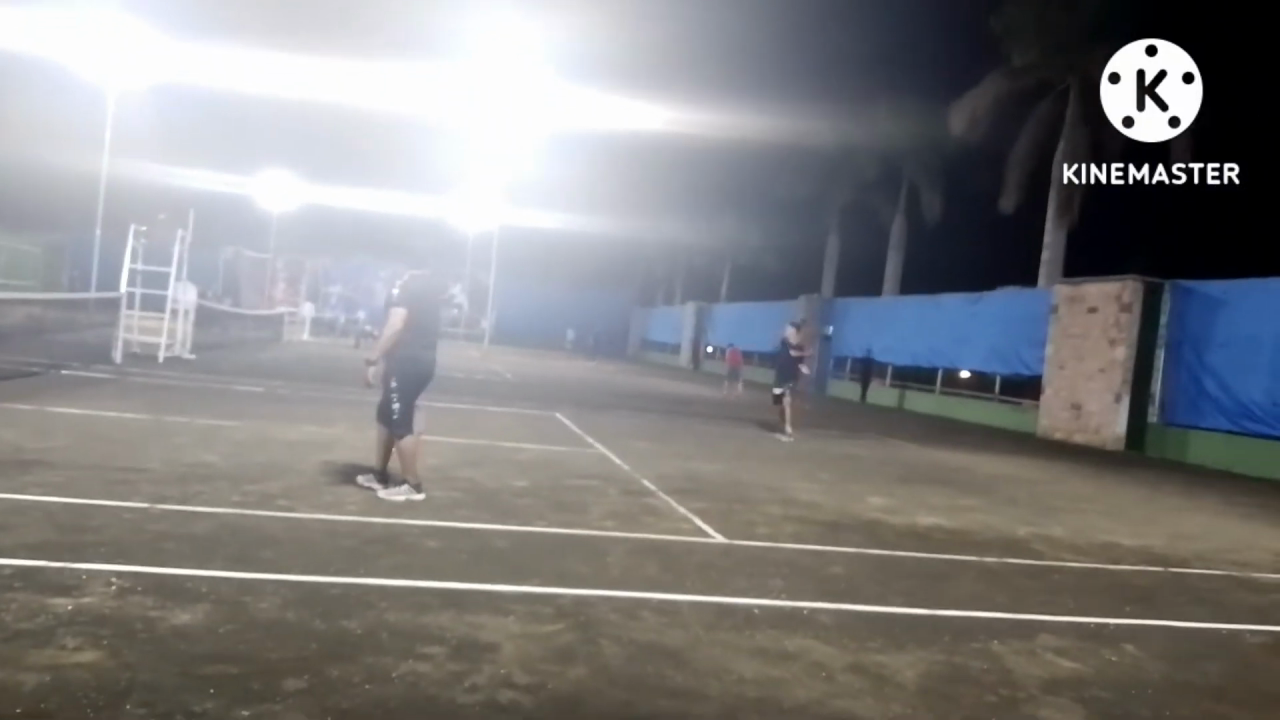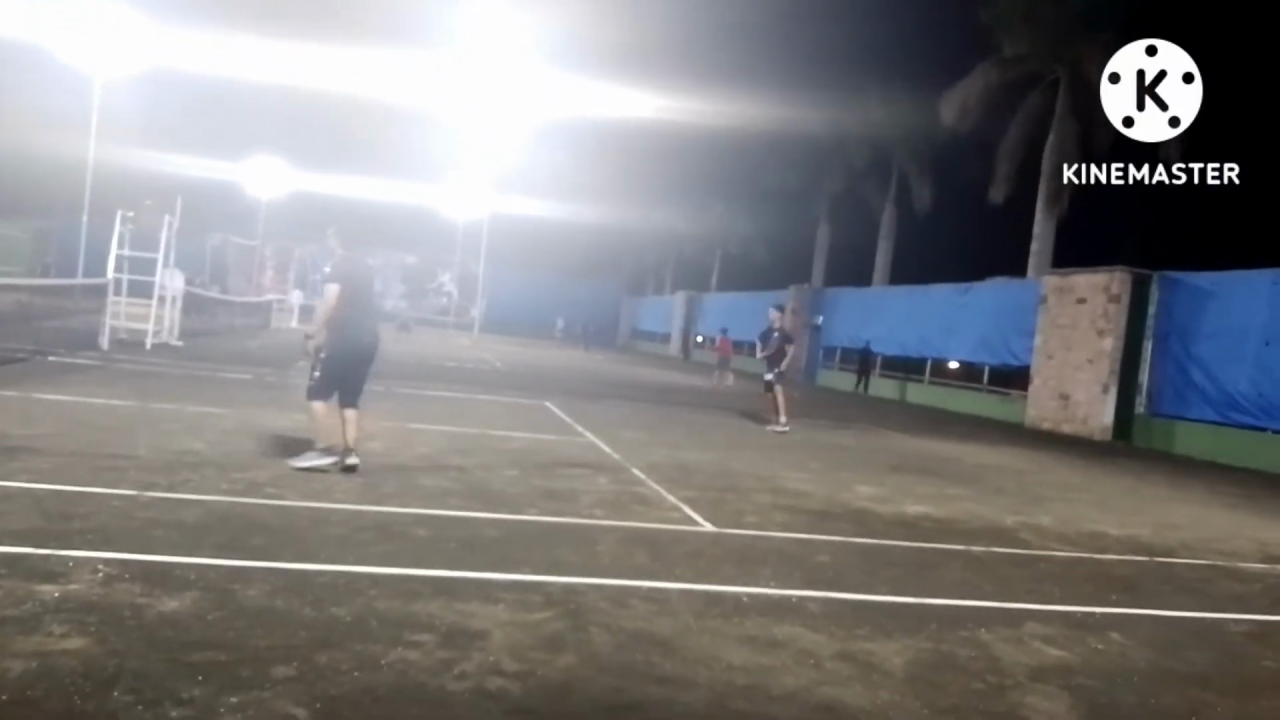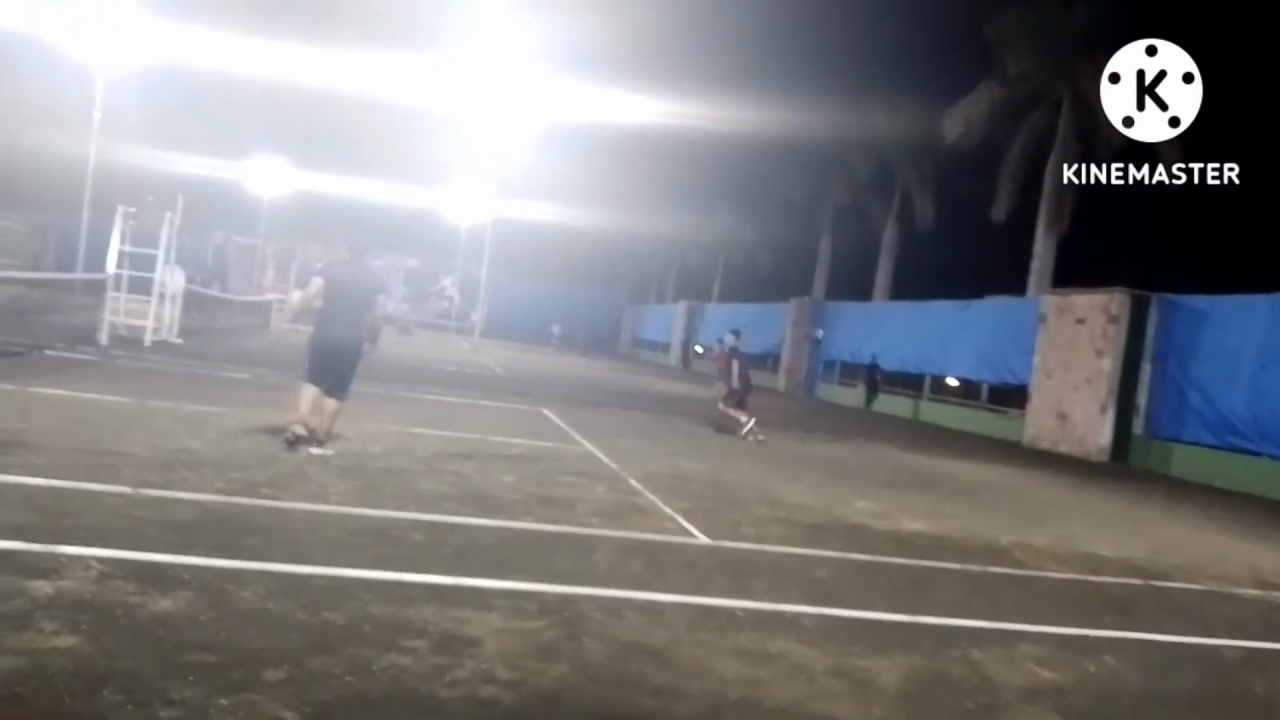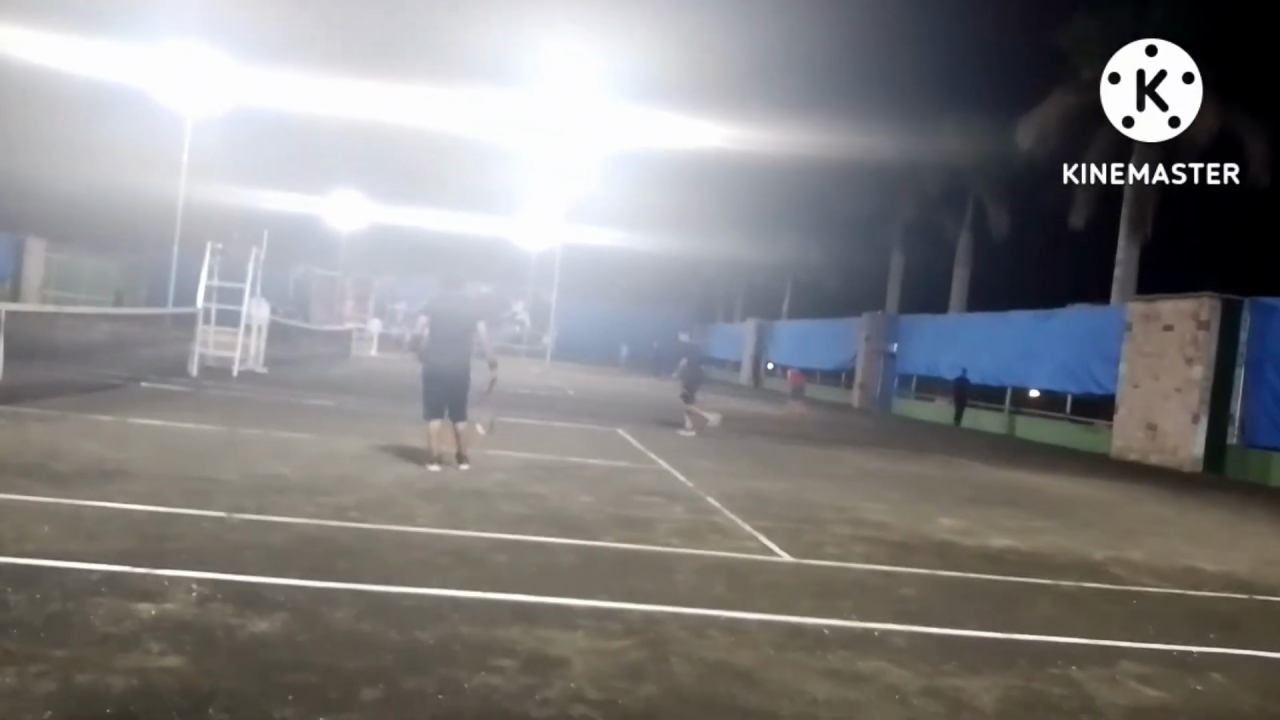
dt=0.7s
person 1, frame 1
left shoulder: (407, 285)
right shoulder: (434, 286)
left elbow: (394, 326)
left wrist: (373, 360)
left hip: (405, 363)
right hip: (423, 361)
left knee: (401, 423)
right knee: (386, 416)
left ankle: (412, 486)
right ankle: (380, 475)
person 1, frame 2
left shoulder: (338, 266)
right shoulder: (365, 268)
left elbow: (329, 303)
left wrist: (312, 335)
left hip: (344, 339)
right hip: (368, 340)
left knee: (317, 393)
right knee: (349, 399)
left ankle: (321, 451)
right ankle: (349, 452)
person 1, frame 3
left shoulder: (331, 267)
right shoulder: (374, 278)
left elbow: (310, 294)
right elbow: (375, 313)
left wrist: (291, 316)
right wrist: (372, 339)
left hip: (324, 335)
right hip: (351, 342)
left knee: (313, 382)
right knee: (336, 392)
left ankle: (299, 422)
right ankle: (319, 442)
person 1, frame 4
left shoulder: (434, 305)
right shoulder: (472, 307)
left elbow: (420, 330)
right elbow: (483, 338)
left wrist: (422, 354)
right wrist: (492, 363)
left hip: (435, 365)
right hip: (460, 367)
left knee: (434, 413)
right knee: (459, 414)
left ankle: (434, 459)
right ankle: (463, 458)
